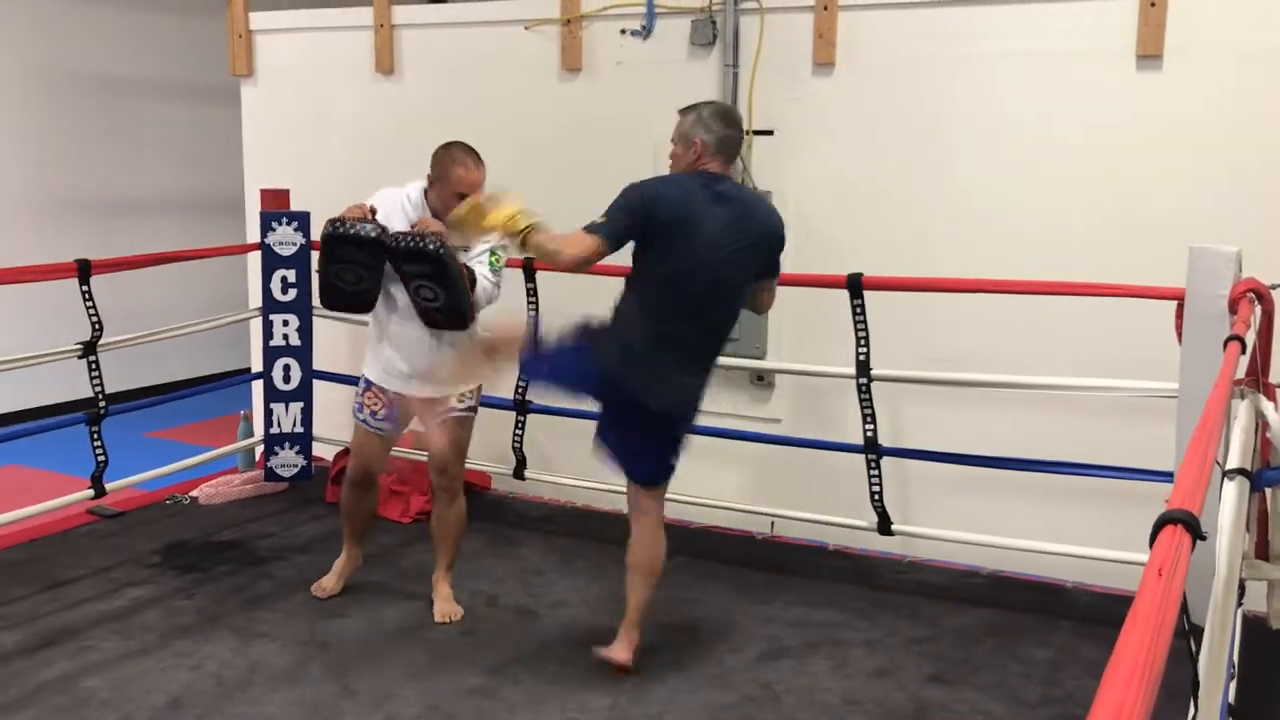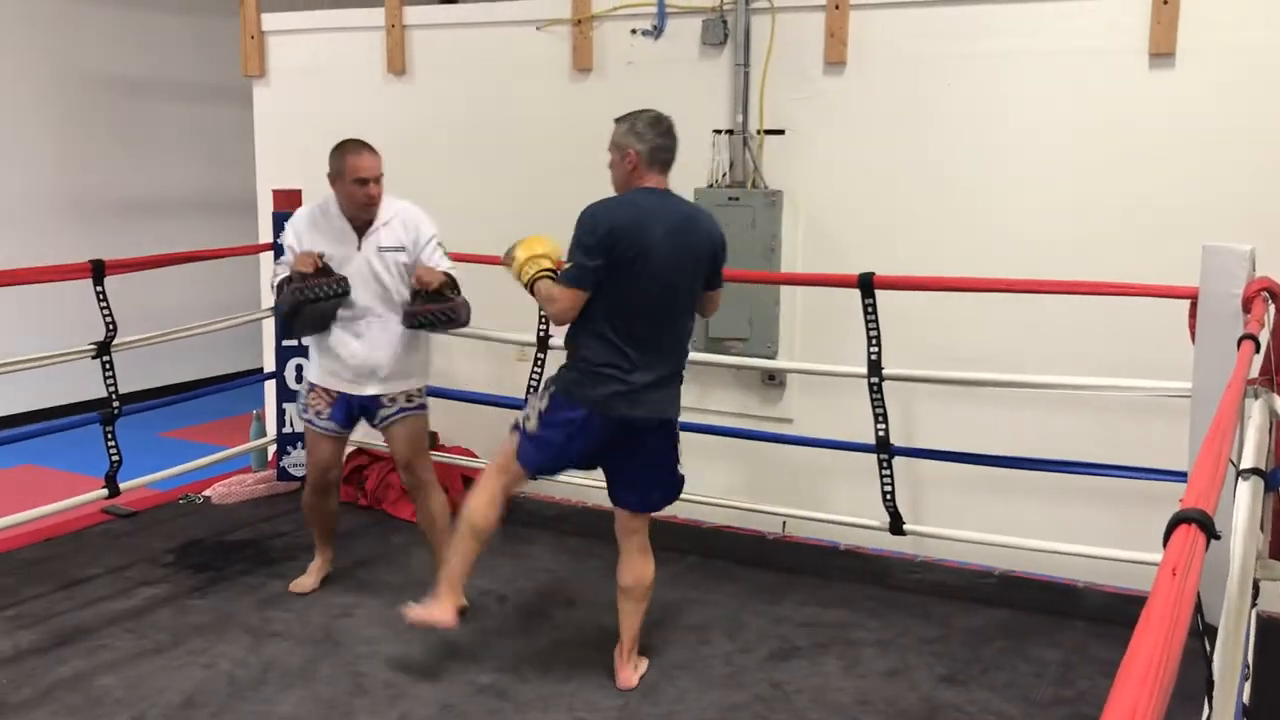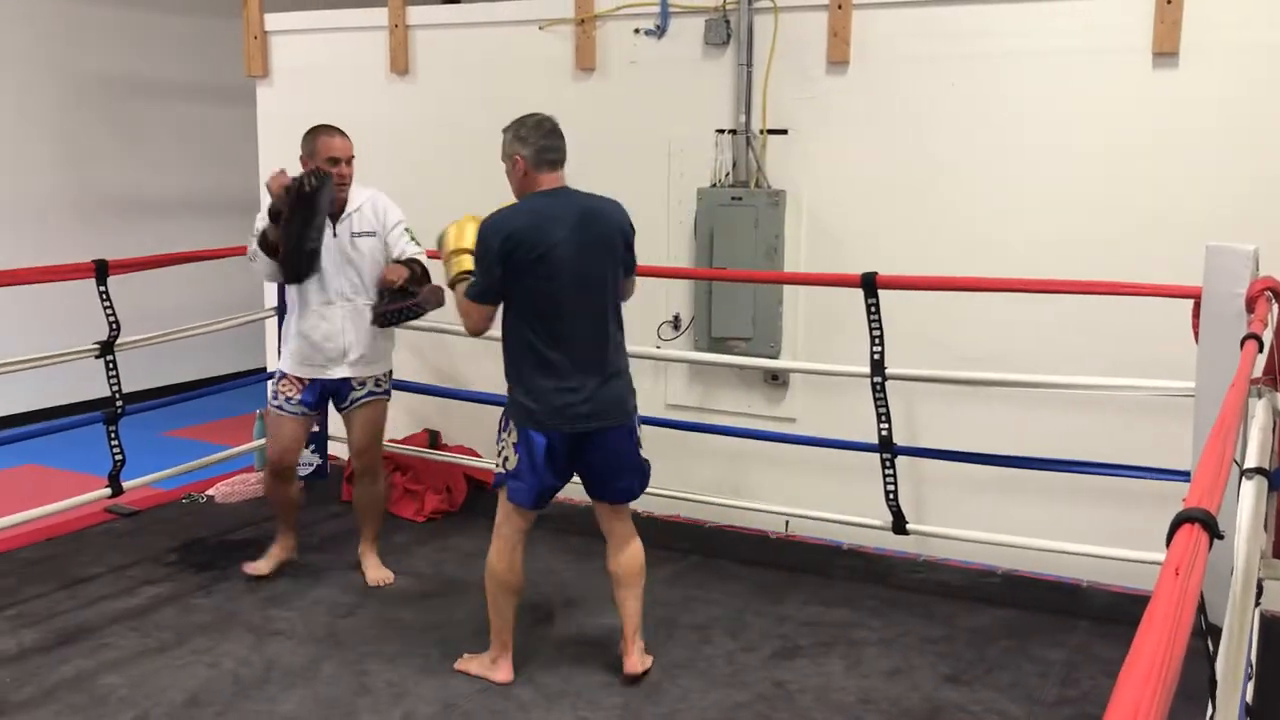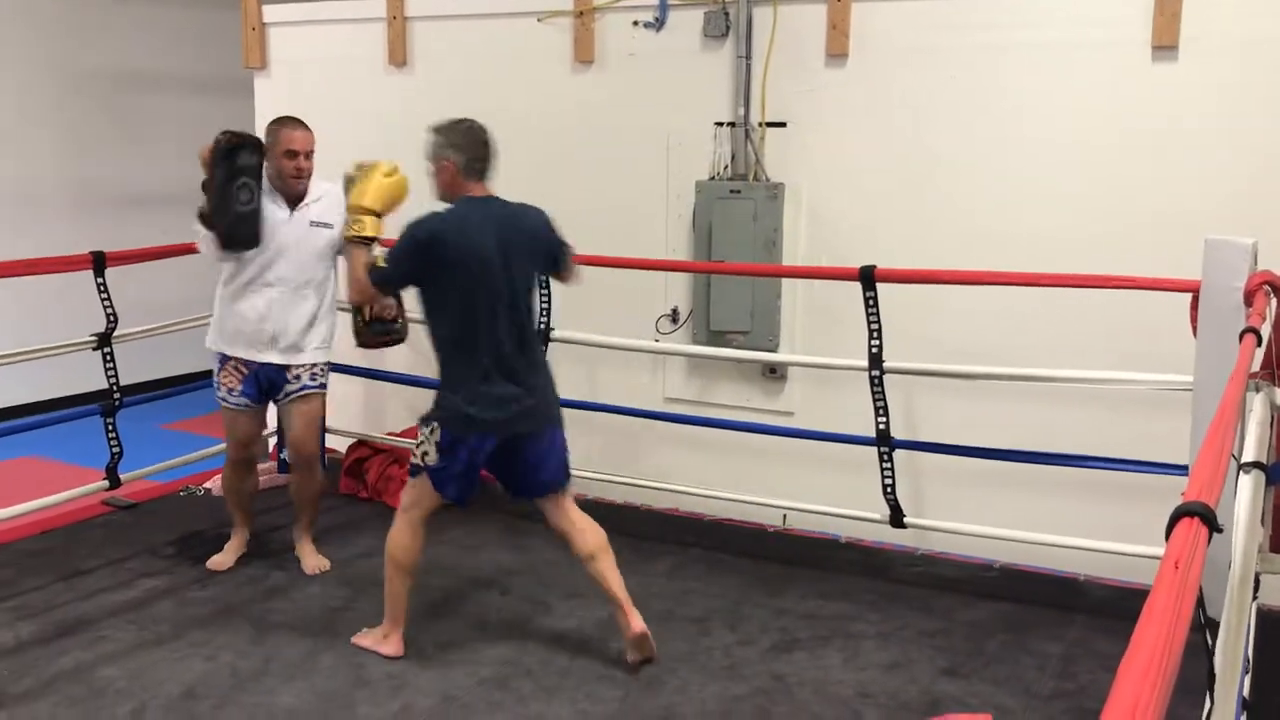
dt=0.5s
person 1, frame 1
left shoulder: (656, 196)
right shoulder: (767, 219)
left elbow: (572, 255)
right elbow: (762, 301)
left wrist: (521, 229)
left hip: (612, 363)
right hip: (677, 391)
left knee: (496, 351)
right knee: (647, 509)
right ankle: (627, 640)
person 1, frame 2
left shoulder: (605, 218)
right shoulder: (706, 228)
left elbow: (562, 308)
right elbow: (707, 305)
left wrist: (536, 273)
left hip: (586, 395)
right hip: (653, 408)
left knee: (497, 476)
right knee: (634, 535)
left ankle: (446, 600)
right ankle: (628, 660)
person 1, frame 3
left shoulder: (501, 228)
right shoulder: (612, 216)
left elbow: (475, 320)
left wrist: (460, 261)
left hip: (540, 410)
right hip: (610, 403)
left knee: (510, 529)
right knee: (618, 525)
left ankle: (499, 657)
right ankle: (633, 648)
person 1, frame 4
left shoulder: (431, 233)
right shoulder: (527, 220)
left elbow: (363, 294)
right elbow: (566, 269)
left hip: (467, 411)
right hip: (532, 402)
left knee: (412, 508)
right knee: (563, 511)
left ankle: (390, 633)
right ankle: (630, 618)
person 2, frame 1
right shoulder: (389, 208)
left elbow: (482, 291)
left hip: (453, 376)
right hip: (389, 371)
left knee: (447, 478)
right knee: (360, 472)
left ankle: (442, 580)
right ankle: (349, 554)
person 2, frame 2
left shoulder: (408, 219)
right shoulder: (306, 223)
left elbow: (446, 276)
left wrist: (436, 279)
right wrist: (297, 276)
left hip: (396, 378)
right hip: (331, 377)
left knee: (419, 472)
right knee: (320, 476)
right ankle: (322, 557)
person 2, frame 3
left shoulder: (377, 207)
right shoulder: (286, 209)
left elbow: (412, 257)
right elbow: (268, 267)
left wrist: (405, 269)
right wrist: (277, 211)
left hip: (364, 362)
right hip: (301, 361)
left knee: (367, 462)
right knee: (279, 460)
left ankle: (369, 549)
right ankle: (283, 541)
person 2, frame 4
left shoulder: (334, 201)
right elbow: (217, 244)
left hip: (303, 352)
right hip: (241, 349)
left knee: (306, 452)
right knee: (241, 451)
left ankle: (304, 536)
right ankle: (240, 534)
